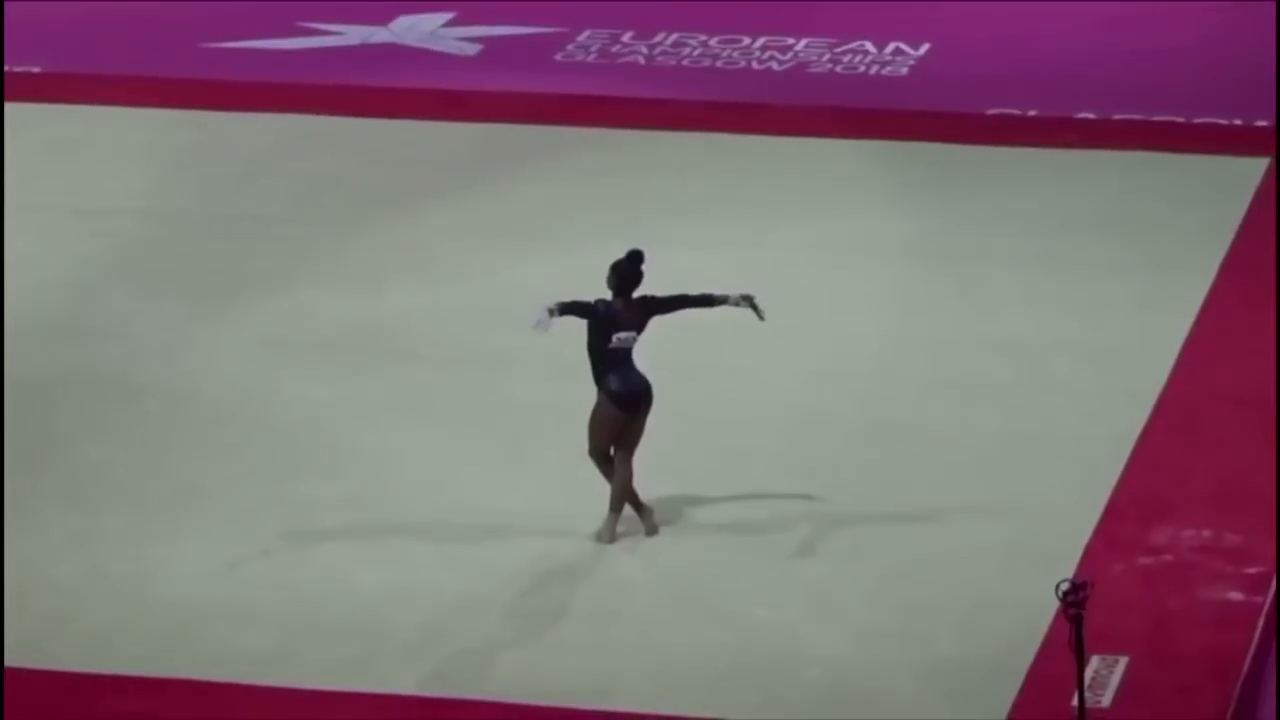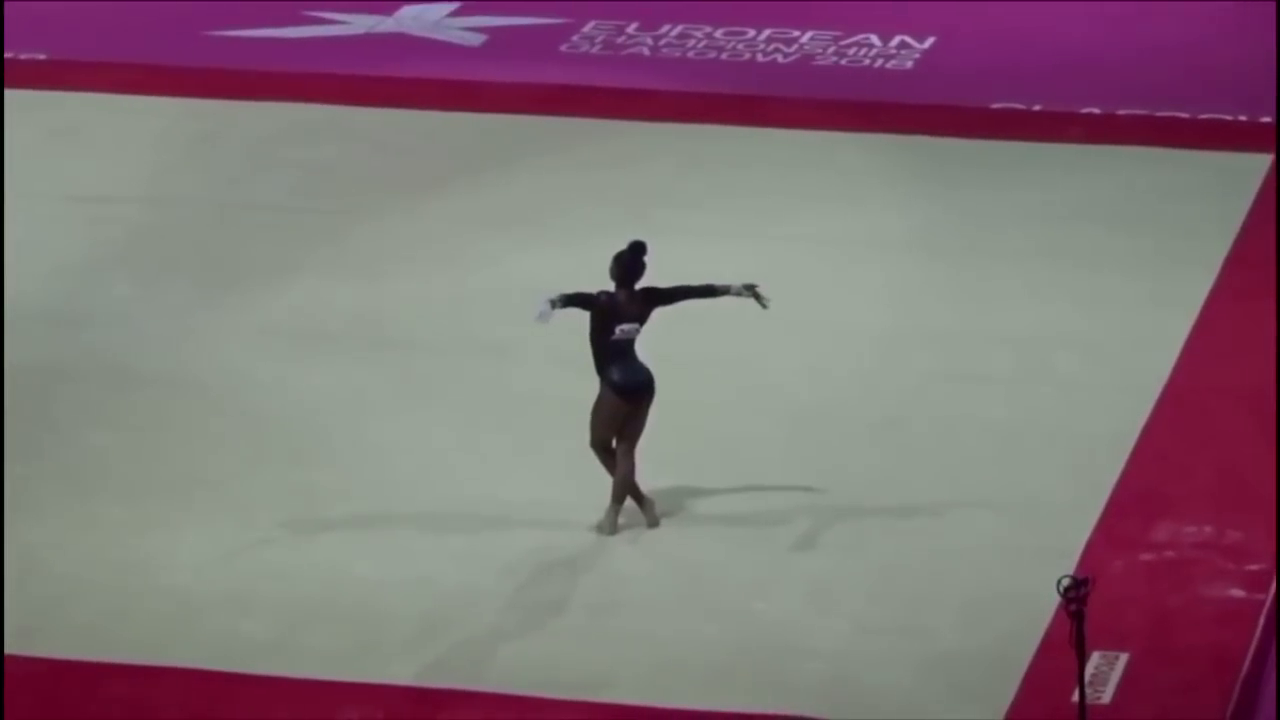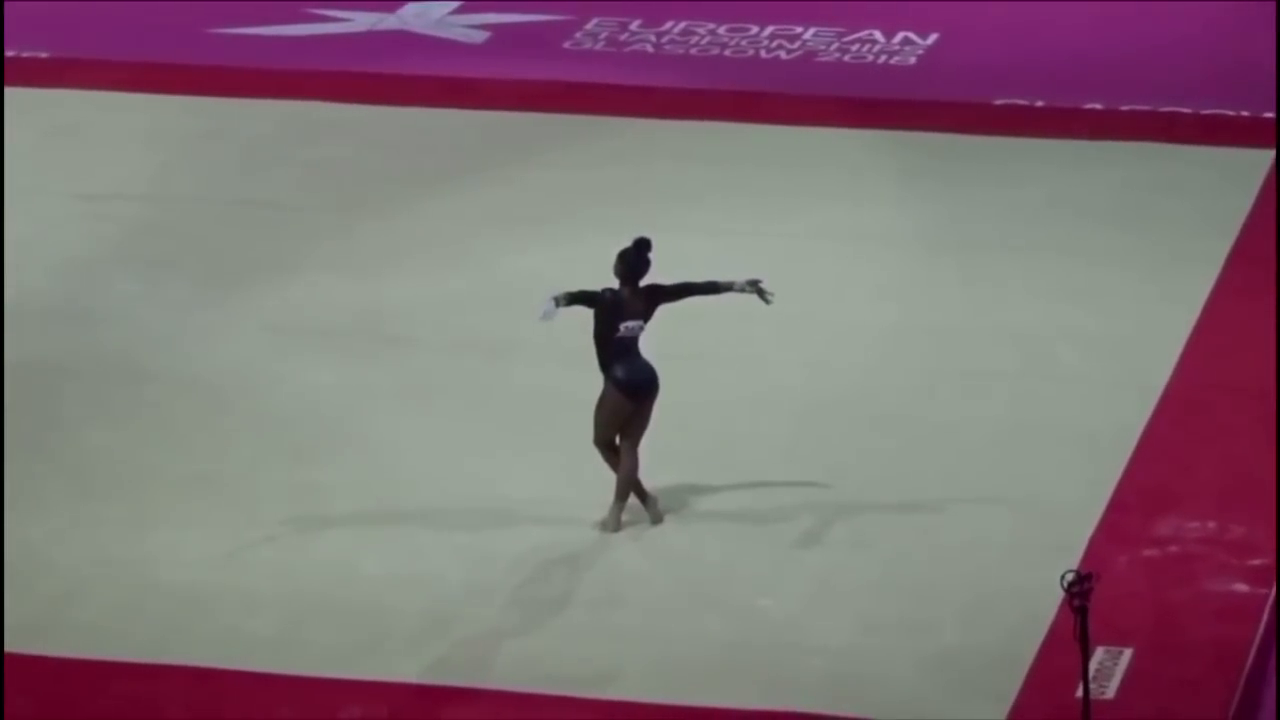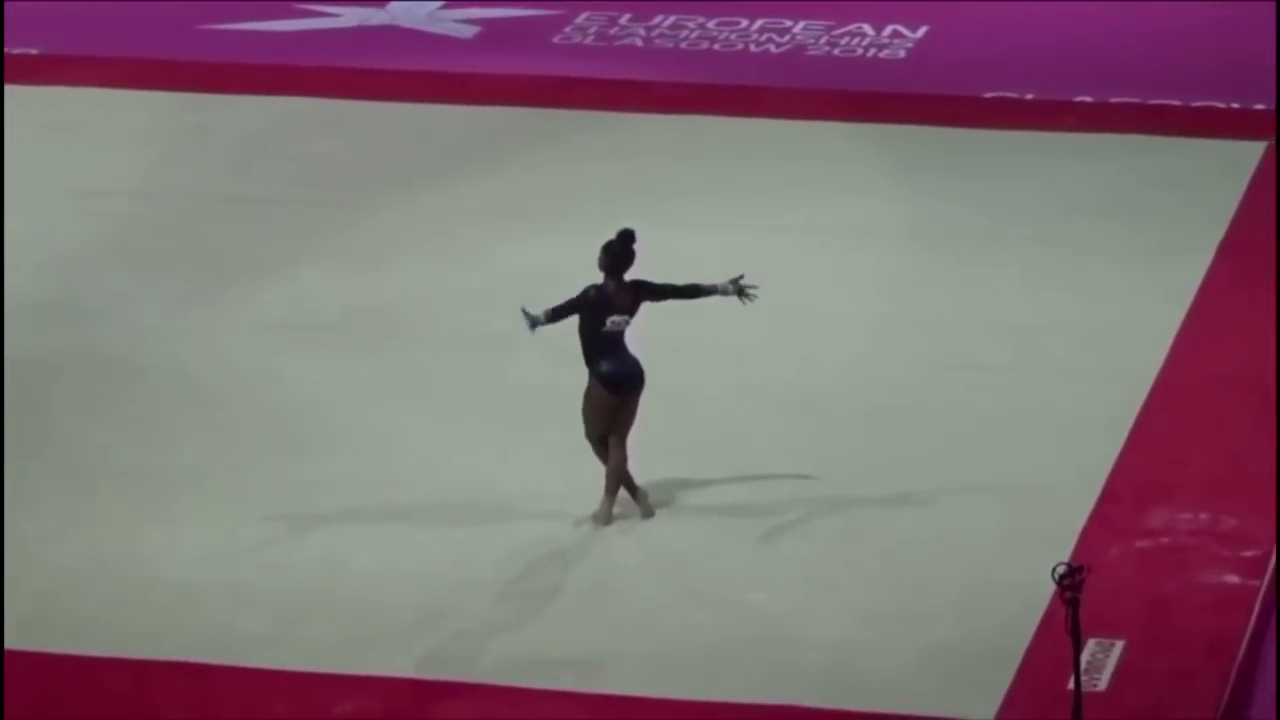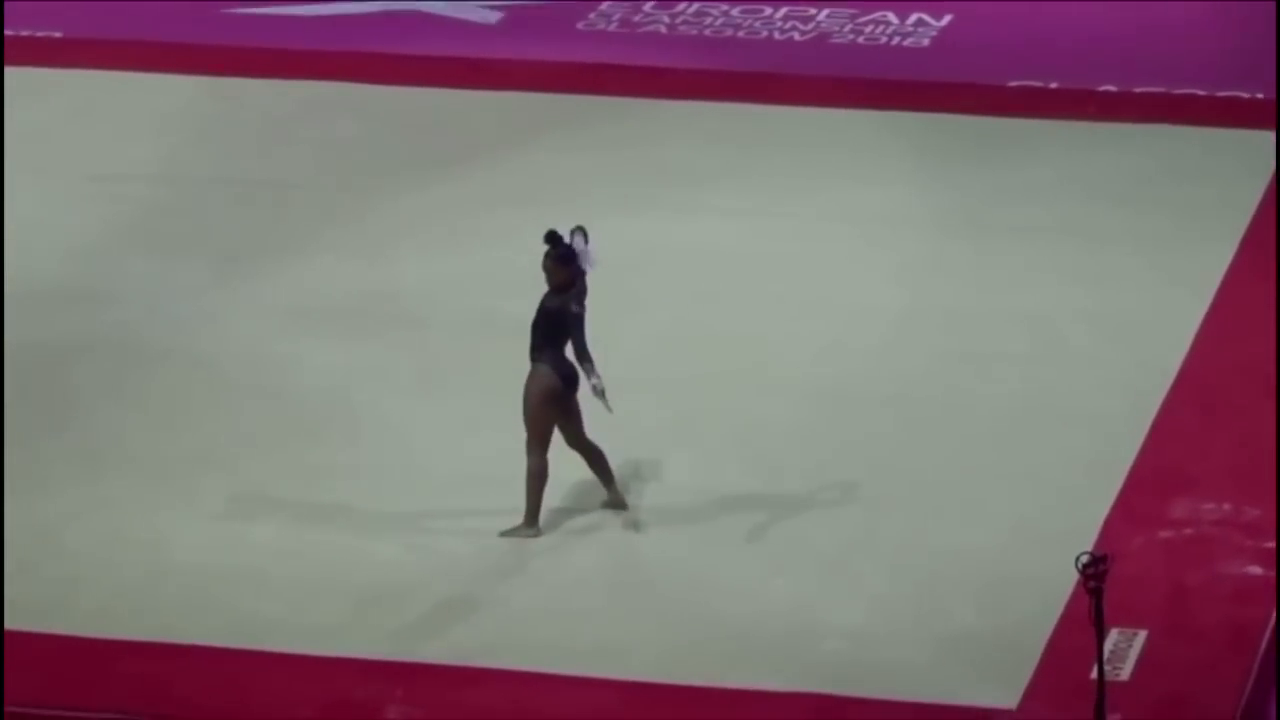
dt=1s
person 1, frame 1
left shoulder: (601, 310)
right shoulder: (644, 307)
left elbow: (574, 306)
right elbow: (688, 300)
left wrist: (551, 309)
right wrist: (732, 299)
left hip: (616, 393)
right hip: (640, 391)
left knee: (599, 453)
right knee: (623, 457)
left ankle: (639, 508)
right ankle: (612, 521)
person 1, frame 2
left shoulder: (604, 303)
right shoulder: (647, 298)
left elbow: (576, 298)
right elbow: (692, 290)
left wrist: (553, 302)
right wrist: (736, 289)
left hip: (618, 385)
right hip: (643, 382)
left knee: (600, 444)
right knee: (625, 449)
left ankle: (640, 500)
right ankle: (613, 513)
person 1, frame 3
left shoulder: (608, 299)
right shoulder: (651, 295)
left elbow: (581, 296)
right elbow: (696, 288)
left wrist: (558, 300)
right wrist: (740, 285)
left hip: (622, 380)
right hip: (646, 378)
left knee: (603, 441)
right knee: (628, 446)
left ankle: (644, 498)
right ankle: (617, 510)
person 1, frame 4
left shoulder: (594, 295)
right shoulder: (637, 291)
left elbow: (568, 308)
right elbow: (681, 290)
left wrist: (540, 319)
right wrist: (723, 288)
left hip: (606, 375)
right hip: (632, 371)
left knee: (596, 437)
right knee: (617, 441)
left ankle: (635, 493)
right ankle: (607, 505)
person 1, frame 5
left shoulder: (570, 302)
right shoulder: (574, 286)
left elbow: (579, 343)
right elbow: (578, 235)
left wrist: (593, 377)
right wrist: (579, 242)
left hip: (547, 373)
right hip: (560, 372)
left knee: (536, 449)
right knee: (579, 440)
left ankle: (530, 522)
right ankle: (614, 494)
